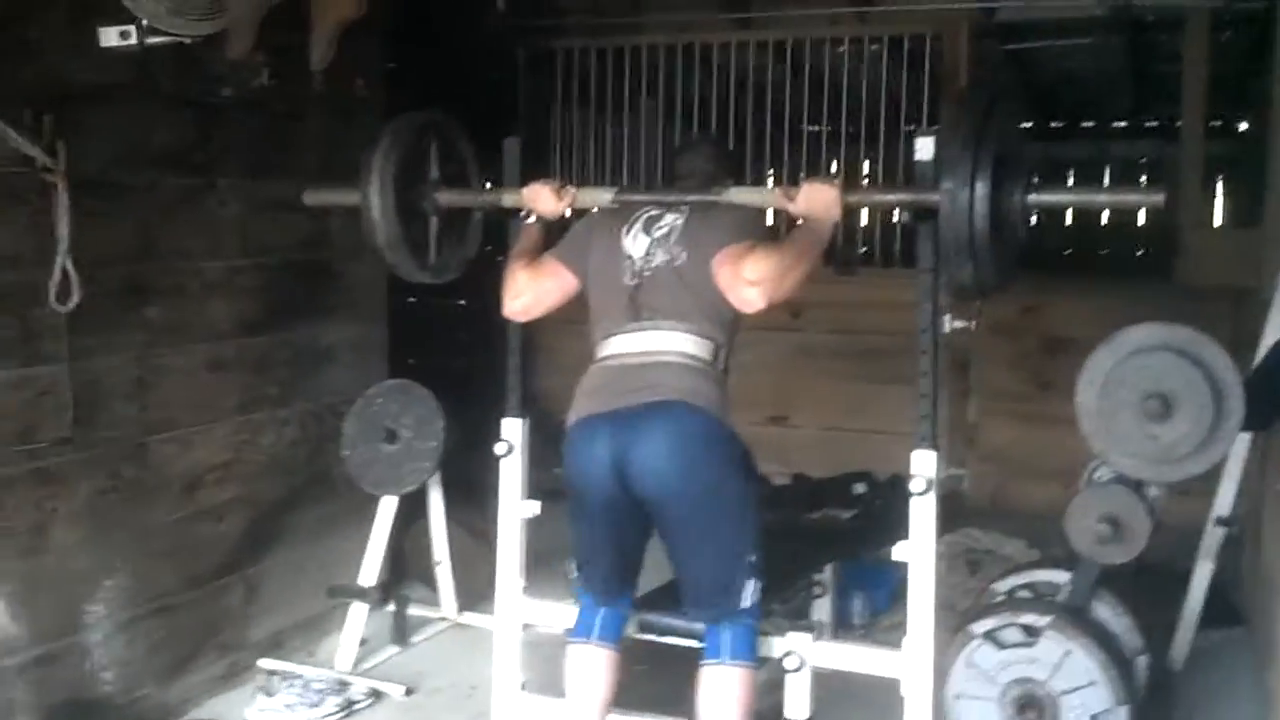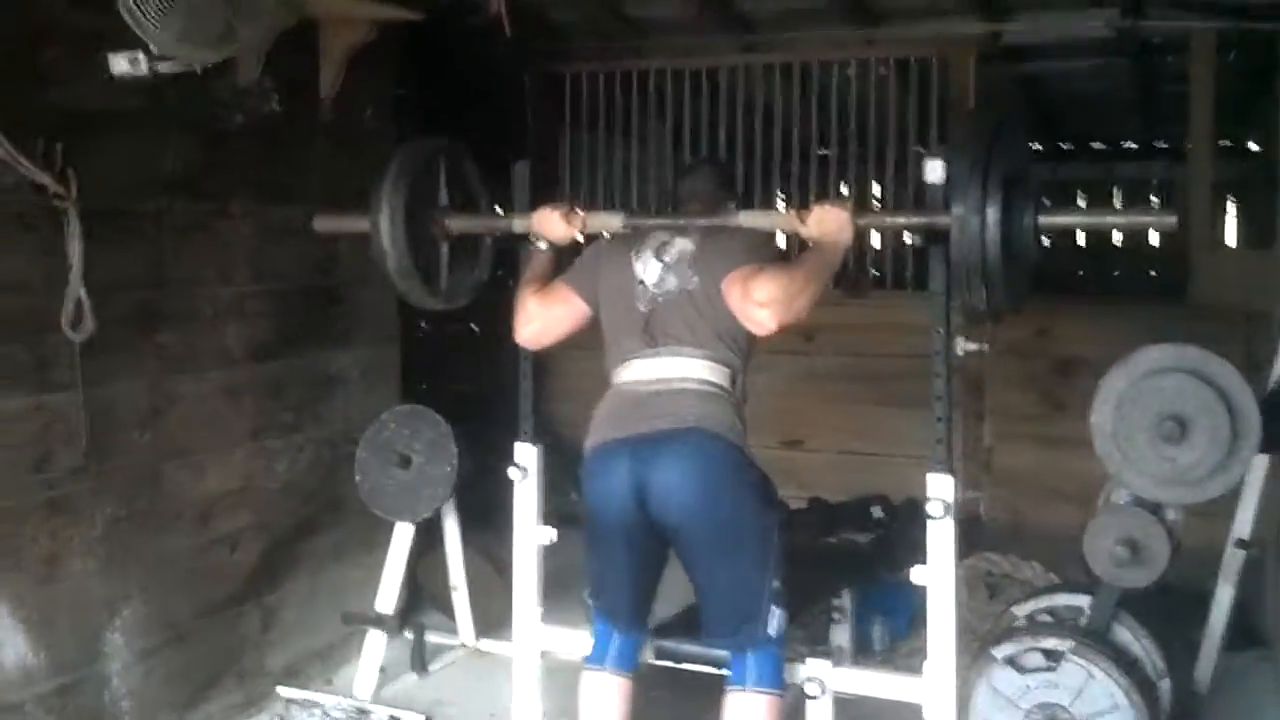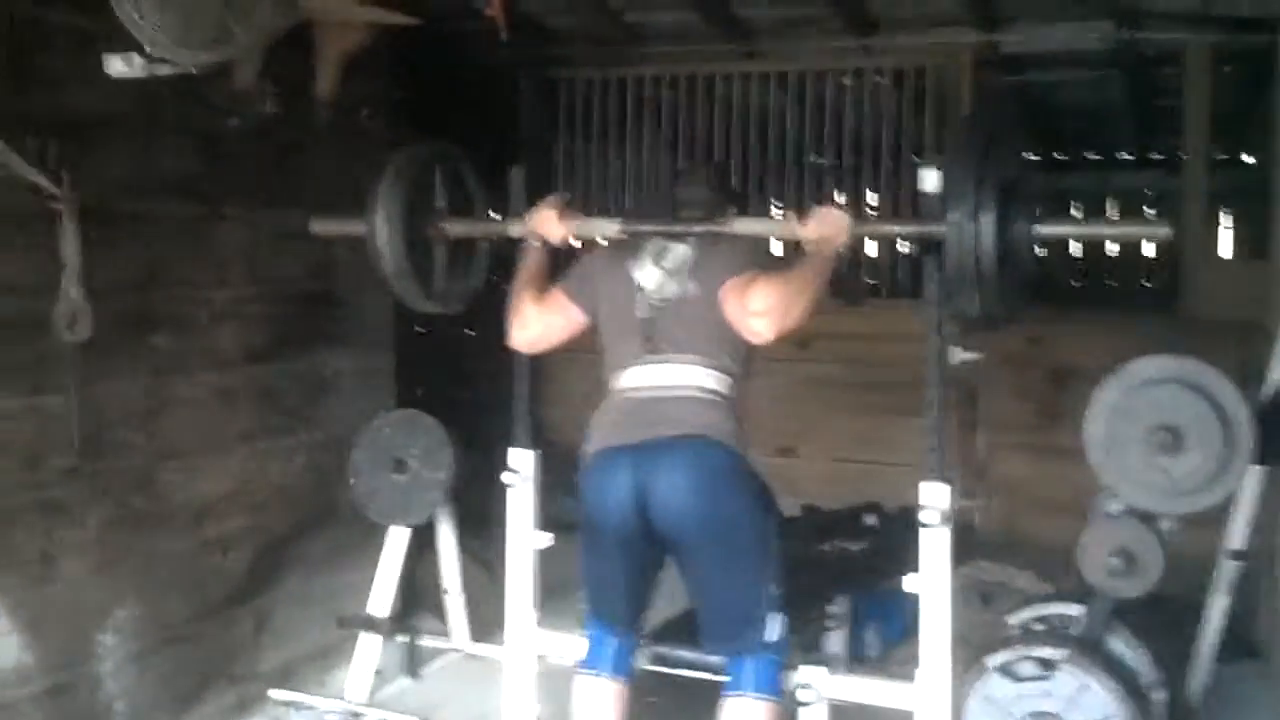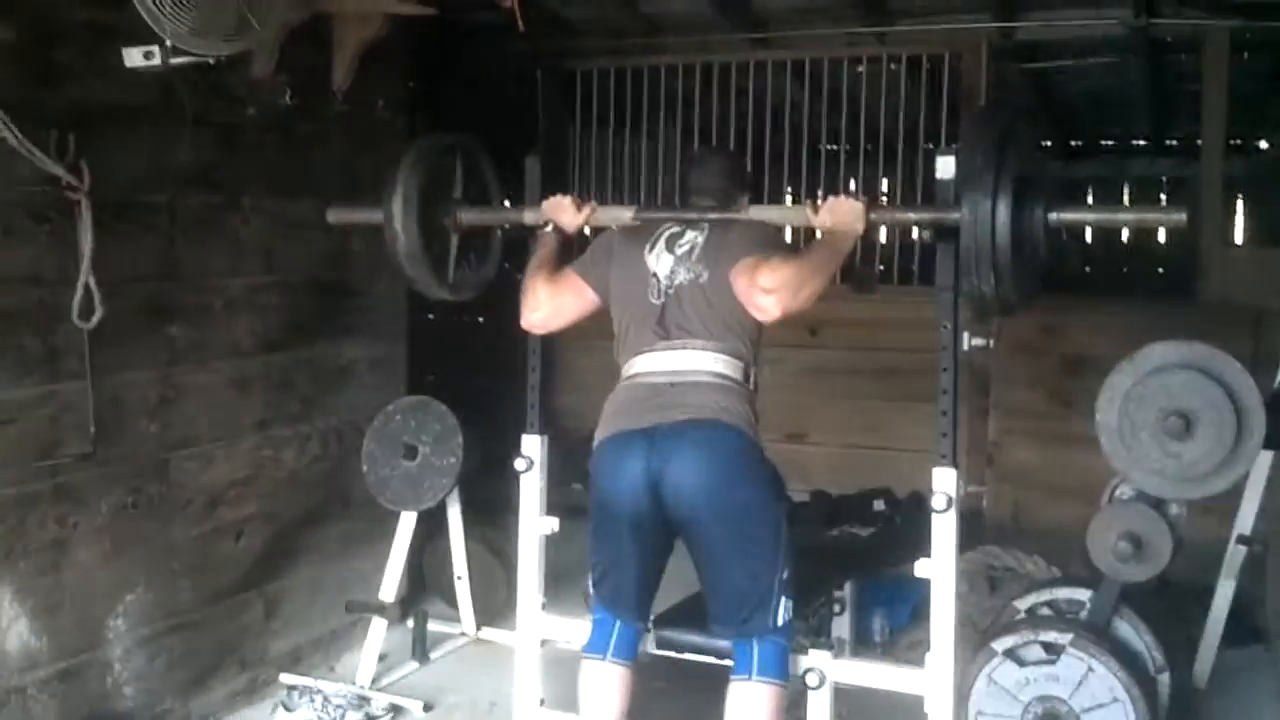
dt=0.4s
person 1, frame 1
left shoulder: (601, 226)
right shoulder: (731, 220)
left elbow: (519, 300)
right elbow: (753, 287)
left wrist: (535, 218)
right wrist: (817, 221)
left hip: (590, 429)
right hip: (682, 427)
left knee: (601, 600)
right knee: (730, 613)
person 1, frame 2
left shoulder: (611, 251)
right shoulder: (738, 243)
left elbow: (531, 327)
right elbow: (764, 308)
left wrist: (544, 244)
right wrist: (828, 245)
left hip: (608, 455)
right hip: (700, 453)
left knee: (615, 628)
right knee: (755, 639)
person 1, frame 3
left shoulder: (608, 259)
right shoulder: (736, 251)
left elbow: (526, 331)
right elbow: (763, 318)
left wrist: (538, 244)
right wrist: (824, 247)
left hip: (609, 461)
right hip: (701, 460)
left knee: (608, 632)
right knee: (753, 646)
person 1, frame 4
left shoulder: (622, 243)
right shoulder: (748, 235)
left elbow: (537, 312)
right elbow: (771, 296)
left wrist: (553, 230)
right wrist: (839, 235)
left hip: (619, 445)
right hip: (713, 444)
left knee: (614, 616)
right knee: (759, 631)
